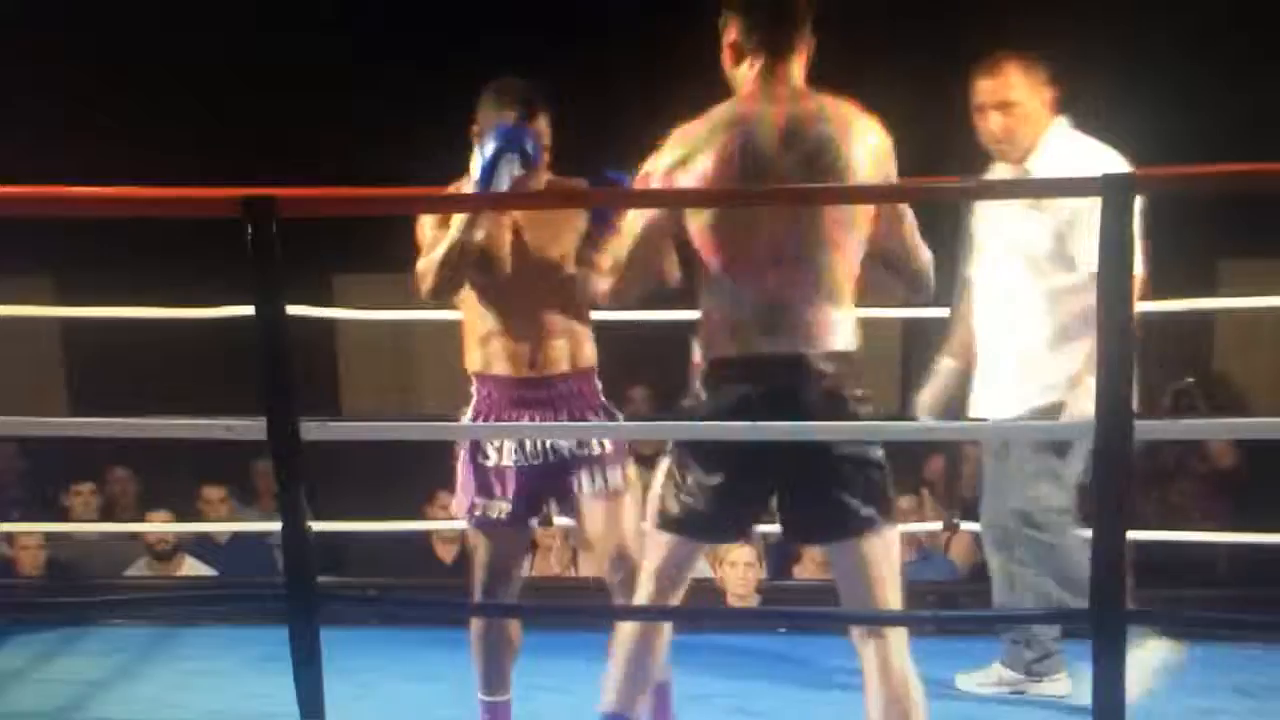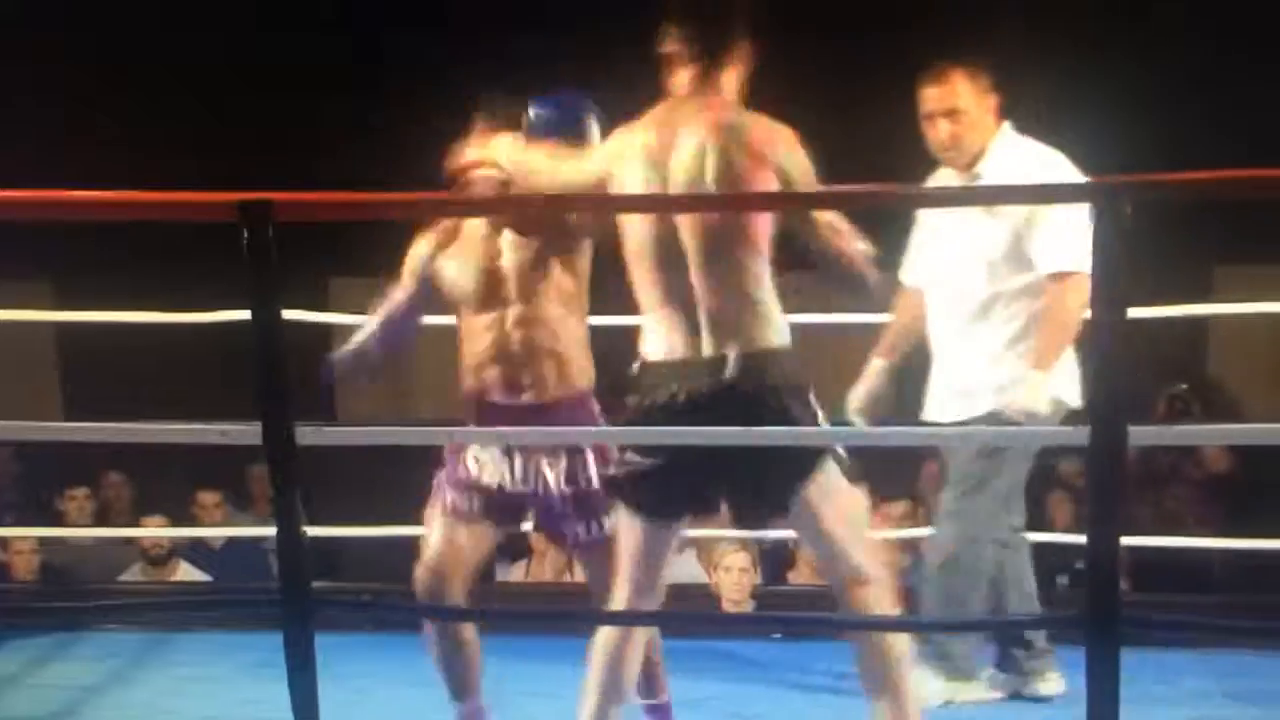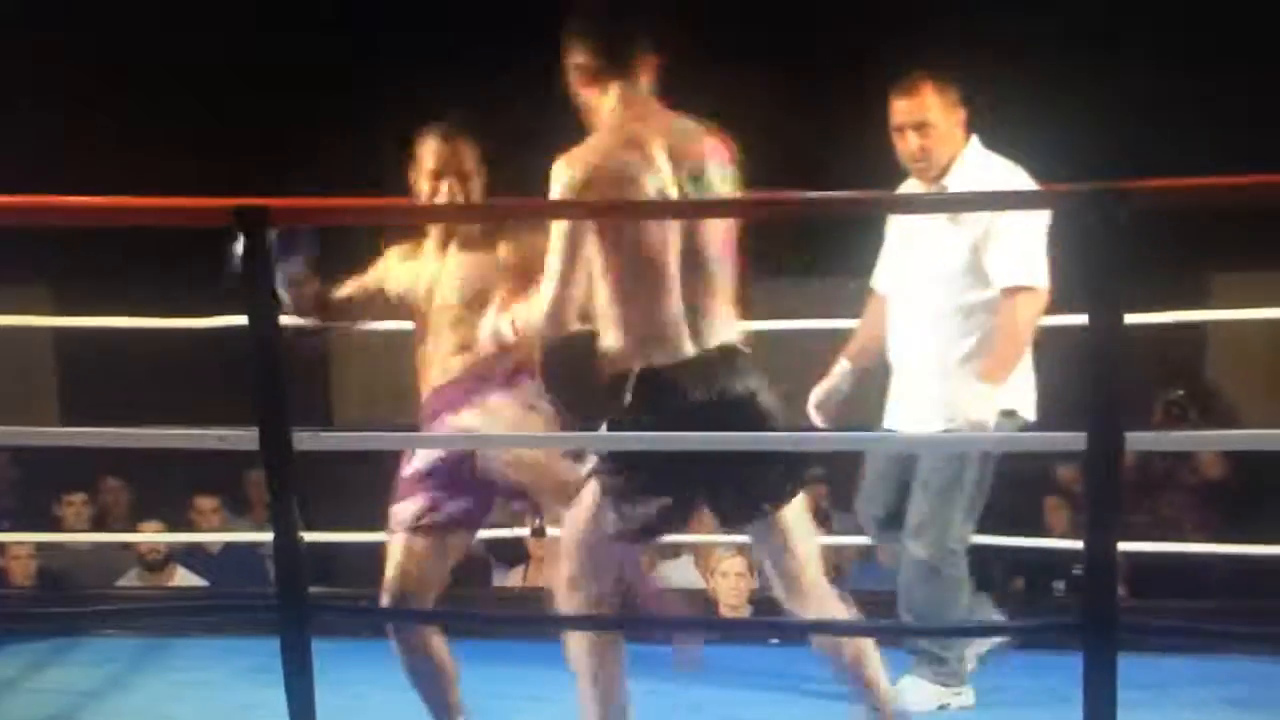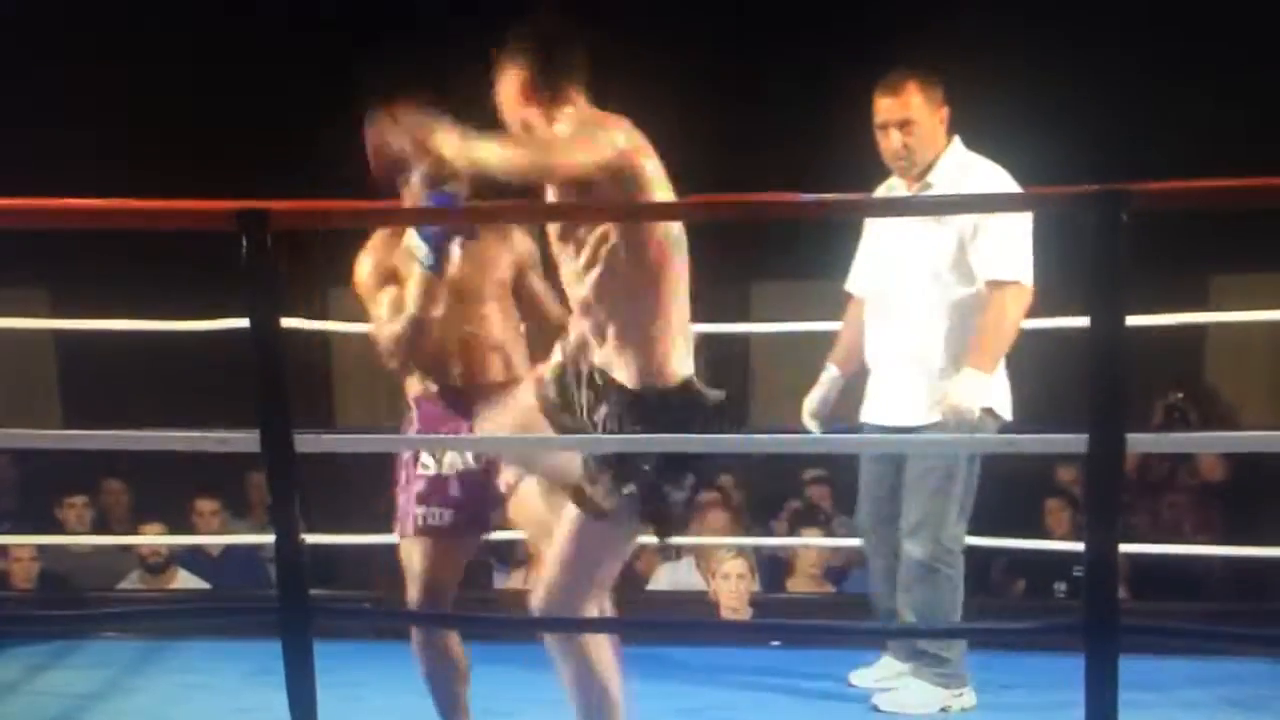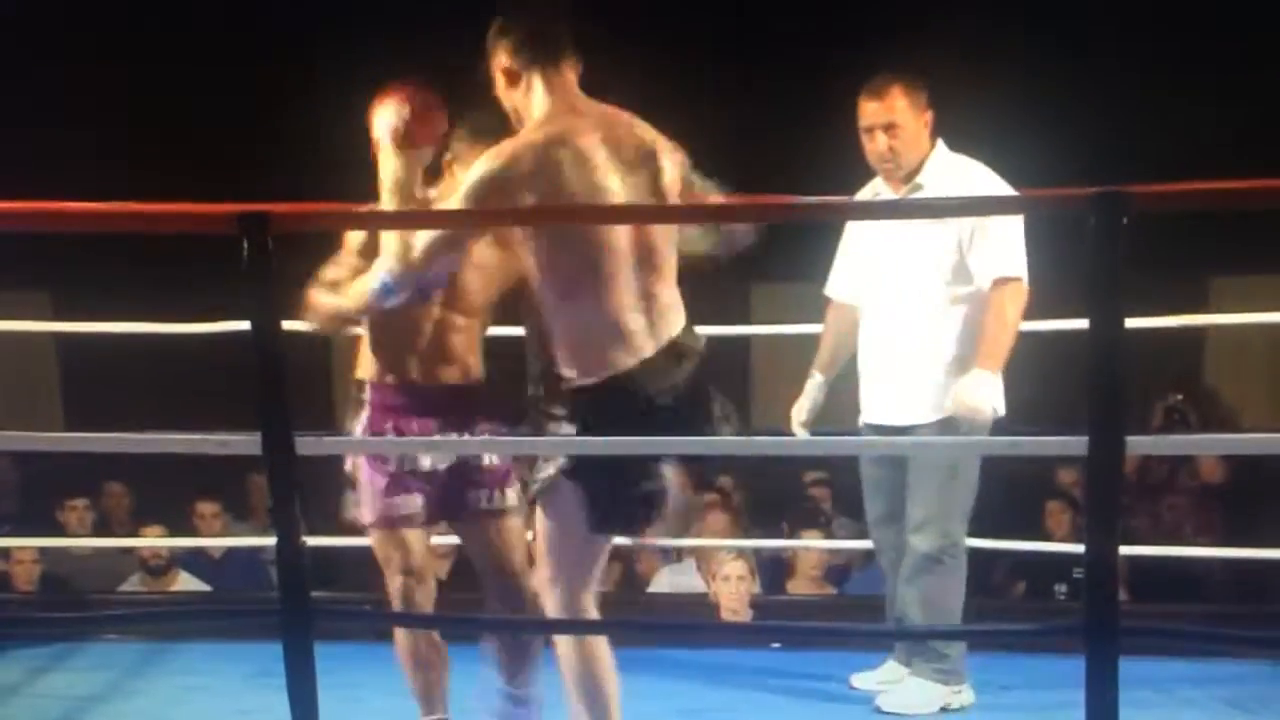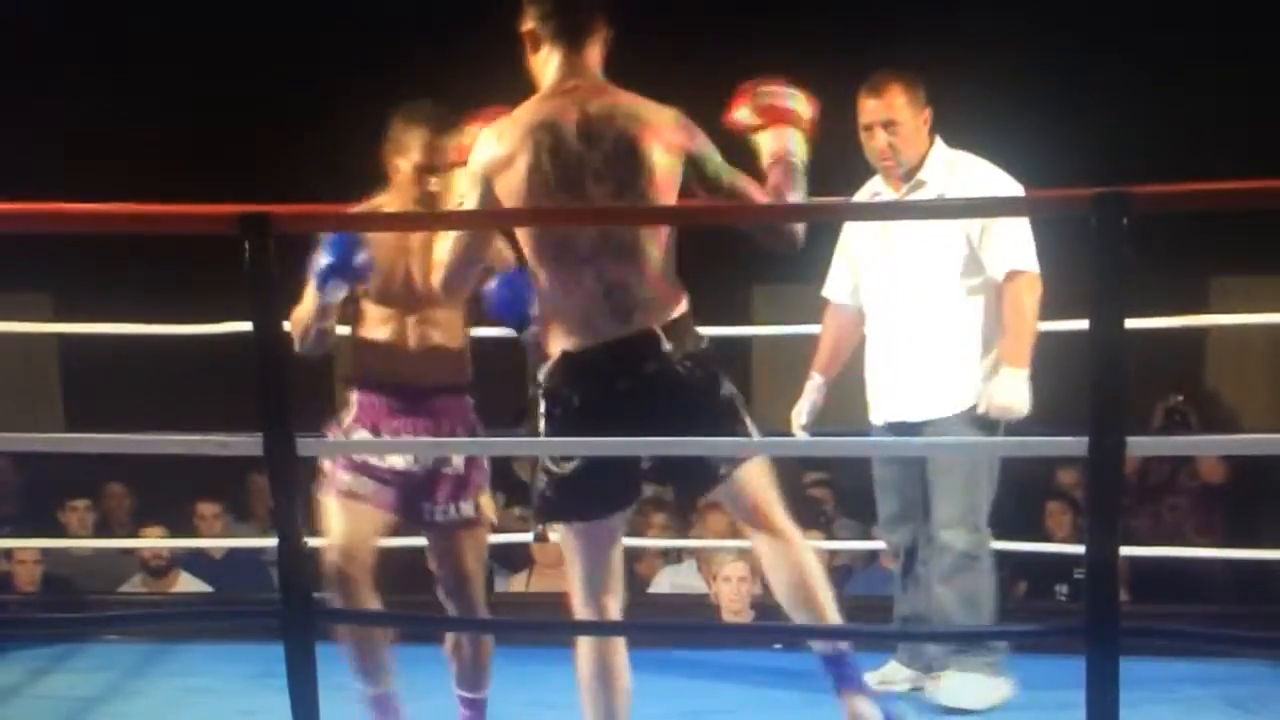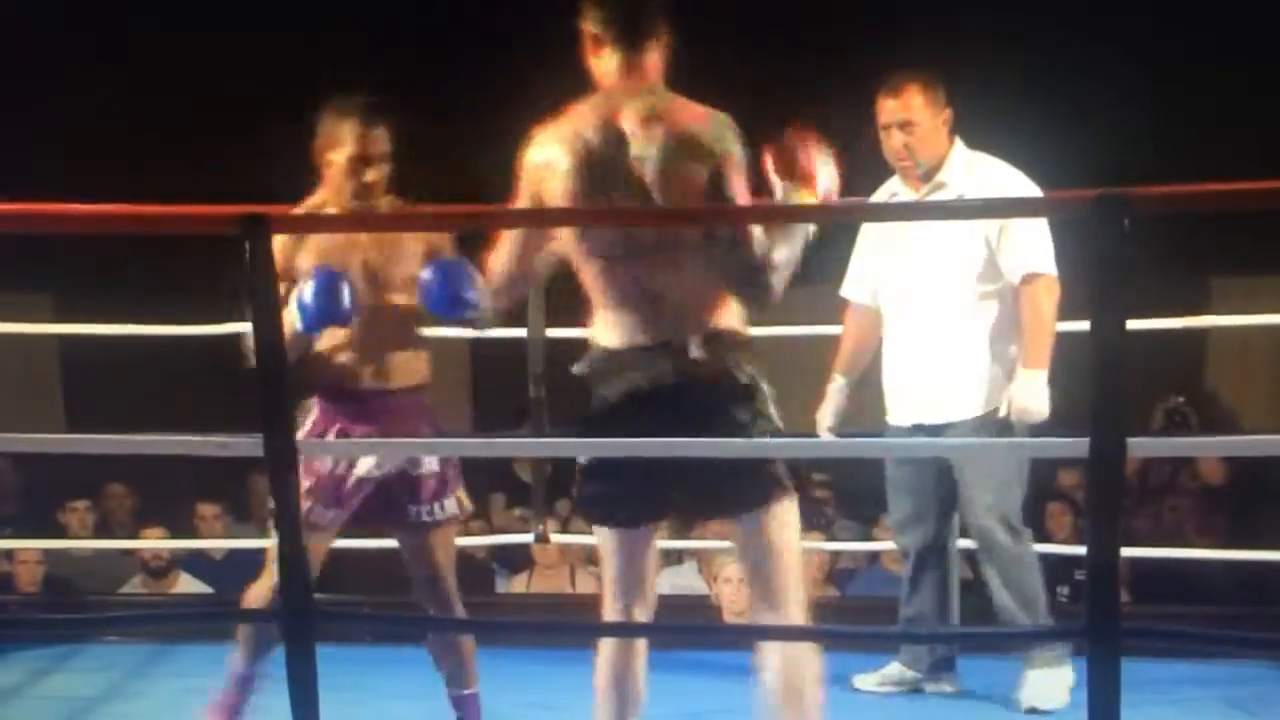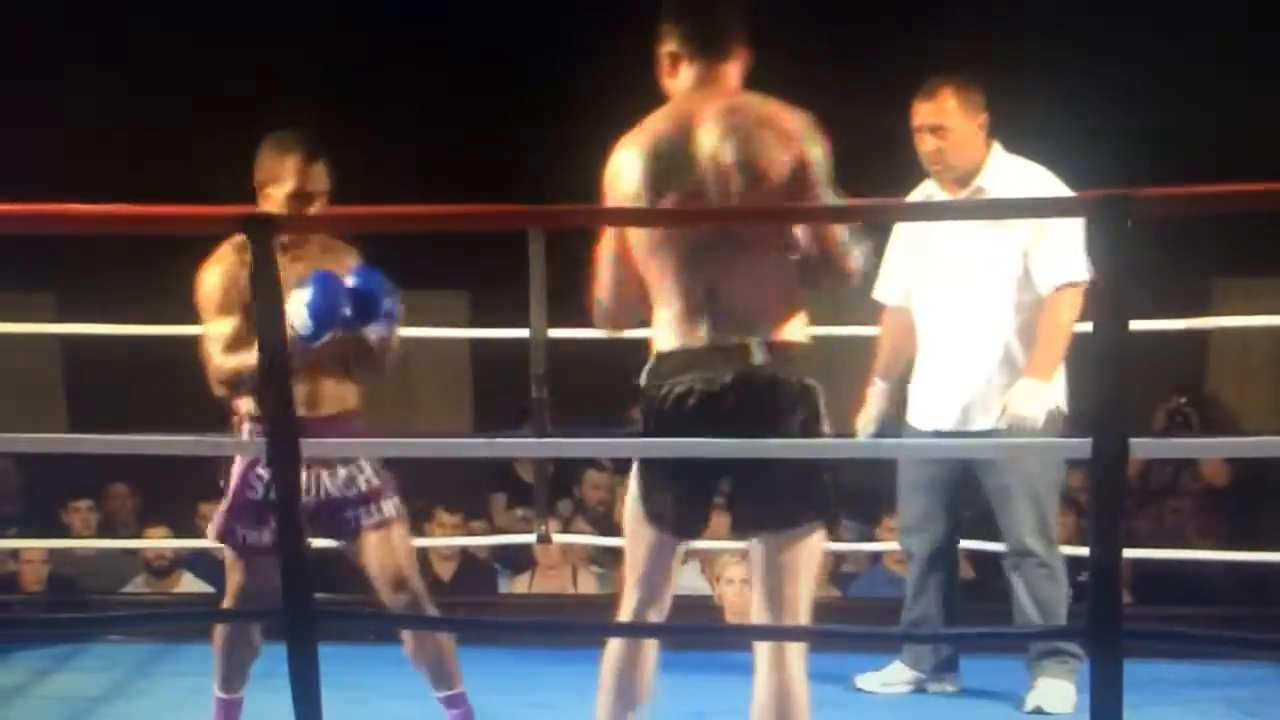
dt=0.2s
person 1, frame 1
left shoulder: (687, 148)
right shoulder: (864, 134)
left elbow: (611, 283)
right elbow: (919, 274)
left wrist: (643, 203)
left hip: (727, 397)
right hip: (823, 395)
left knee: (657, 590)
right knee: (880, 629)
person 1, frame 2
left shoulder: (622, 148)
right shoulder: (766, 140)
left elbow: (546, 174)
right elbow: (854, 257)
left wrist: (502, 147)
left hip: (664, 390)
right hip: (759, 384)
left knee: (632, 601)
right knee: (866, 585)
person 1, frame 3
left shoulder: (580, 168)
right shoulder: (711, 147)
left elbow: (552, 315)
left wrist: (502, 323)
left hip: (660, 400)
right hip: (732, 385)
left knee: (578, 593)
right knee: (808, 596)
person 1, frame 4
left shoulder: (604, 140)
right shoulder: (604, 147)
left elbow: (515, 160)
left wrist: (432, 133)
left hip: (648, 409)
right hip: (608, 374)
left knee: (560, 608)
right knee: (497, 432)
person 1, frame 5
left shoulder: (519, 161)
right shoulder: (649, 142)
left elbow: (405, 271)
right elbow: (733, 233)
left hip: (611, 398)
right hip: (678, 365)
left knee: (565, 598)
person 1, frame 6
left shoulder: (497, 146)
right shoulder: (663, 125)
left elbow: (450, 280)
right elbow: (782, 228)
right wrist: (788, 147)
left hip: (585, 385)
right hip: (673, 358)
left knee: (596, 611)
right knee: (769, 520)
person 1, frame 7
left shoulder: (547, 148)
right shoulder: (705, 130)
left elbow: (503, 287)
right elbow: (758, 282)
right wrist: (803, 207)
left hip: (623, 383)
right hip: (715, 375)
left knee: (624, 615)
right knee: (780, 603)
person 1, frame 8
left shoulder: (629, 153)
right shoulder: (788, 130)
left elbow: (611, 312)
right elbow: (842, 263)
left hip: (676, 387)
right hip: (772, 385)
left knee: (641, 607)
right knee: (781, 634)
person 2, frame 1
left shoulder: (1090, 171)
right shoulder: (996, 182)
left wrist: (1095, 380)
right wrist: (948, 366)
left hip: (1059, 391)
right hip: (1002, 390)
left knee: (1034, 513)
right knee: (1003, 526)
left ankle: (1121, 640)
right ankle: (1031, 662)
person 2, frame 2
left shoulder: (1040, 173)
right shoulder: (938, 189)
left elbow: (1074, 279)
right elbow: (916, 290)
left wrist: (1042, 371)
right wrist: (878, 367)
left hip: (1014, 389)
right hip: (958, 390)
left knee: (966, 526)
right knee: (991, 526)
left ankle: (950, 665)
right ankle: (1029, 662)
person 2, frame 3
left shoulder: (1002, 189)
right shoulder: (908, 199)
left elbow: (1027, 296)
right elbow: (887, 297)
left wrist: (988, 385)
right wrist: (843, 372)
left hip: (968, 406)
right hip: (913, 398)
left knee: (932, 538)
right knee: (879, 516)
left ankle: (940, 672)
right ankle: (971, 620)
person 2, frame 4
left shoulder: (985, 188)
right shoulder: (885, 199)
left elbow: (1012, 291)
left wrist: (976, 374)
right wrist: (831, 377)
left hip: (951, 402)
right hip: (887, 398)
left knee: (928, 540)
right knee: (880, 531)
right ankle: (910, 651)
person 2, frame 5
left shoulder: (975, 188)
right shoulder: (866, 203)
left elbow: (1009, 287)
right elbow: (846, 304)
left wrist: (983, 373)
right wrist: (816, 383)
left hip: (947, 402)
right hip: (882, 402)
left knee: (932, 536)
right knee: (893, 537)
right ankle: (912, 656)
person 2, frame 6
left shoulder: (980, 184)
right shoulder: (864, 205)
left elbow: (1022, 281)
right elbow: (845, 307)
left wrist: (1014, 369)
right wrist: (817, 383)
left hip: (963, 395)
right hip: (893, 401)
left knee: (957, 532)
right knee: (906, 534)
left ankle: (977, 664)
right ankle: (921, 656)
person 2, frame 7
left shoulder: (997, 186)
right shoulder: (882, 206)
left elbow: (1039, 283)
right elbow: (865, 306)
left wrist: (1033, 371)
right wrist: (839, 384)
left hip: (982, 400)
right hip: (909, 404)
left knee: (995, 527)
right knee: (917, 536)
left ankle: (1045, 657)
right ankle: (926, 657)
person 2, frame 8
left shoulder: (1035, 192)
right shoulder: (917, 205)
left elbow: (1066, 293)
right elbow: (900, 308)
left wrist: (1036, 379)
right wrist: (878, 388)
left hip: (1013, 408)
right hip: (933, 407)
left knee: (1029, 541)
right knee: (923, 538)
left ankle: (1054, 666)
right ankle: (928, 657)
person 3, frame 1
left shoulder: (577, 198)
right shoulder: (446, 208)
right elbow: (434, 286)
right wrist: (476, 203)
left hip: (578, 400)
right hip: (499, 408)
left knee: (624, 561)
right knee: (495, 581)
person 3, frame 2
left shoulder: (562, 219)
right shoulder: (442, 239)
right elbow: (398, 308)
right wrist: (365, 345)
left hip: (568, 426)
right hip: (489, 431)
right knee: (436, 586)
person 3, frame 3
left shoulder: (514, 238)
right shoulder: (402, 263)
right elbow: (330, 309)
right wrist: (295, 279)
left hip: (507, 395)
right hip: (442, 425)
right knee: (400, 605)
person 3, frame 4
left shoulder: (505, 236)
right shoulder: (380, 256)
left elbow: (555, 326)
right elbow: (397, 352)
right wrist: (429, 271)
right hip: (437, 426)
left knee: (557, 536)
right knee: (427, 603)
person 3, frame 5
left shoulder: (505, 246)
right elbow: (317, 304)
left hip: (469, 416)
right hip: (394, 418)
left knee: (512, 580)
right knee: (411, 593)
person 3, frame 6
right shoulder: (352, 230)
right elbow: (304, 342)
right wrist: (321, 297)
left hip: (449, 417)
right hip: (374, 416)
left knee: (465, 587)
right knee: (343, 564)
person 3, frame 7
left shoulder: (420, 227)
right shoulder: (291, 239)
left elbow: (463, 304)
left wrist: (462, 300)
right wrist: (293, 330)
left hip: (410, 418)
right hip: (335, 421)
left knee: (438, 586)
right knee: (287, 577)
person 3, frame 8
left shoulder: (343, 259)
right shoulder: (227, 270)
left elbow: (376, 365)
right elbow: (222, 378)
left wrist: (381, 329)
right wrist: (289, 339)
left hip: (342, 442)
left knee: (404, 588)
right knee: (246, 599)
